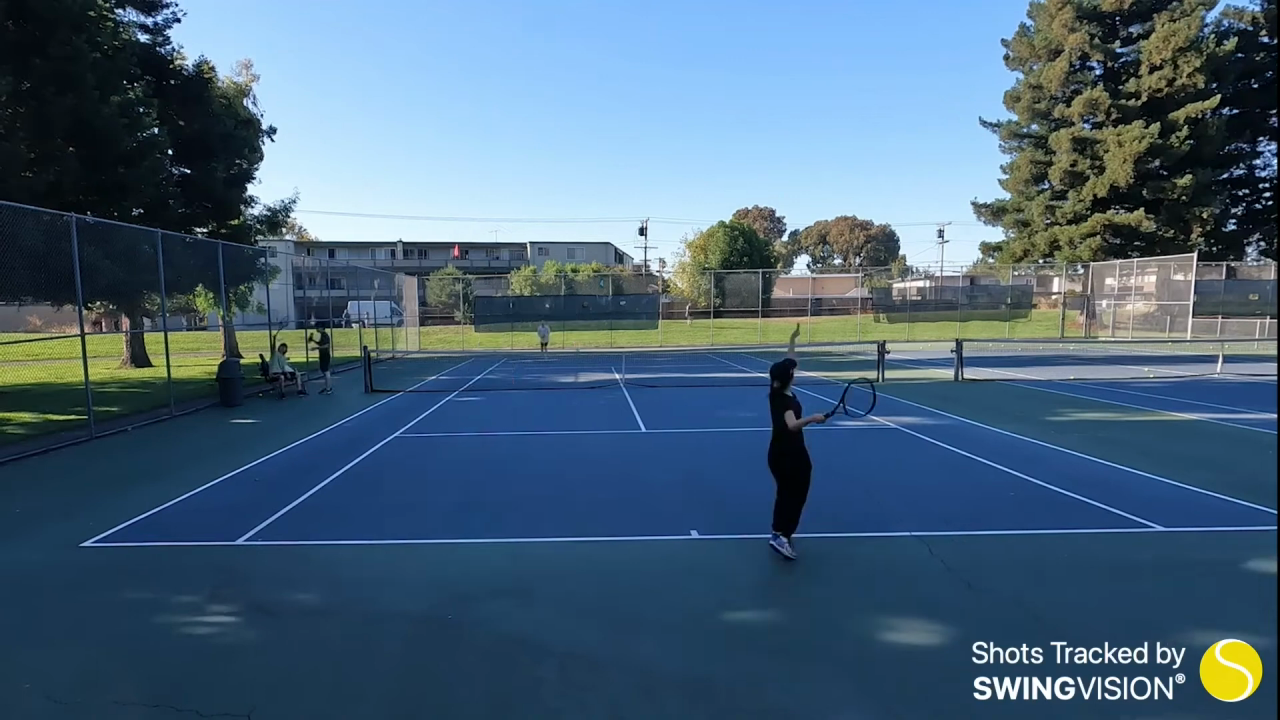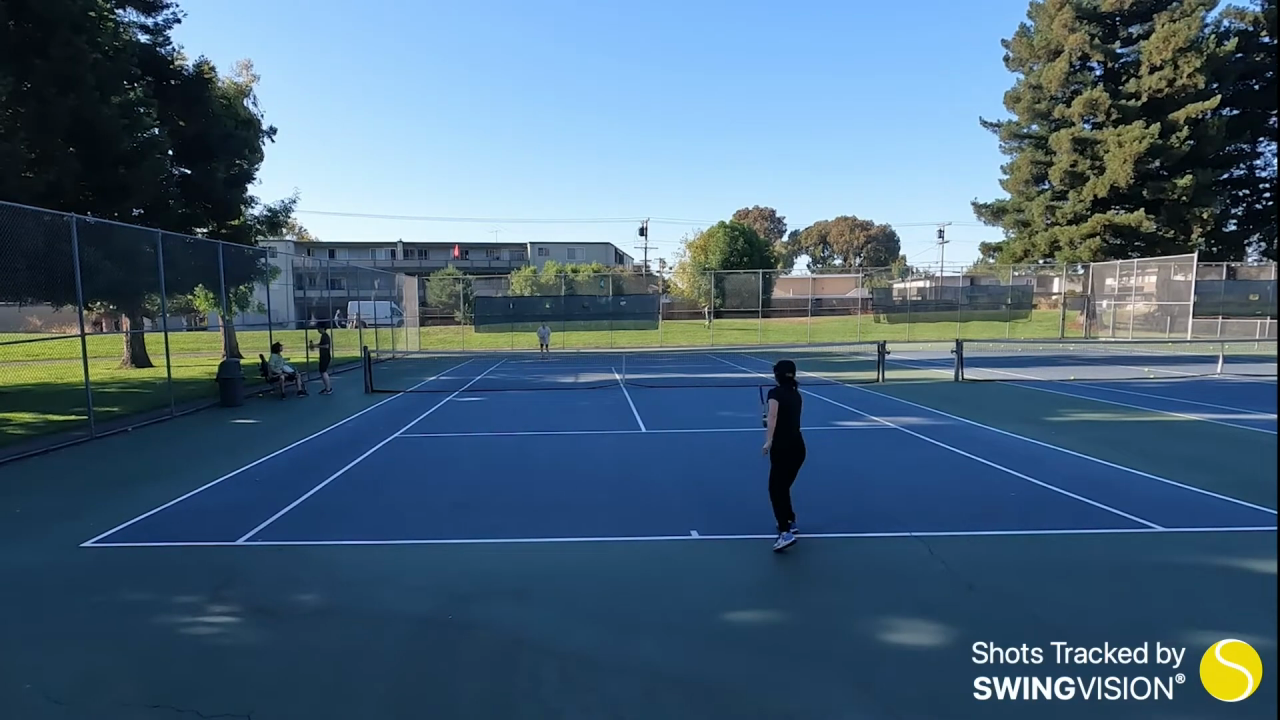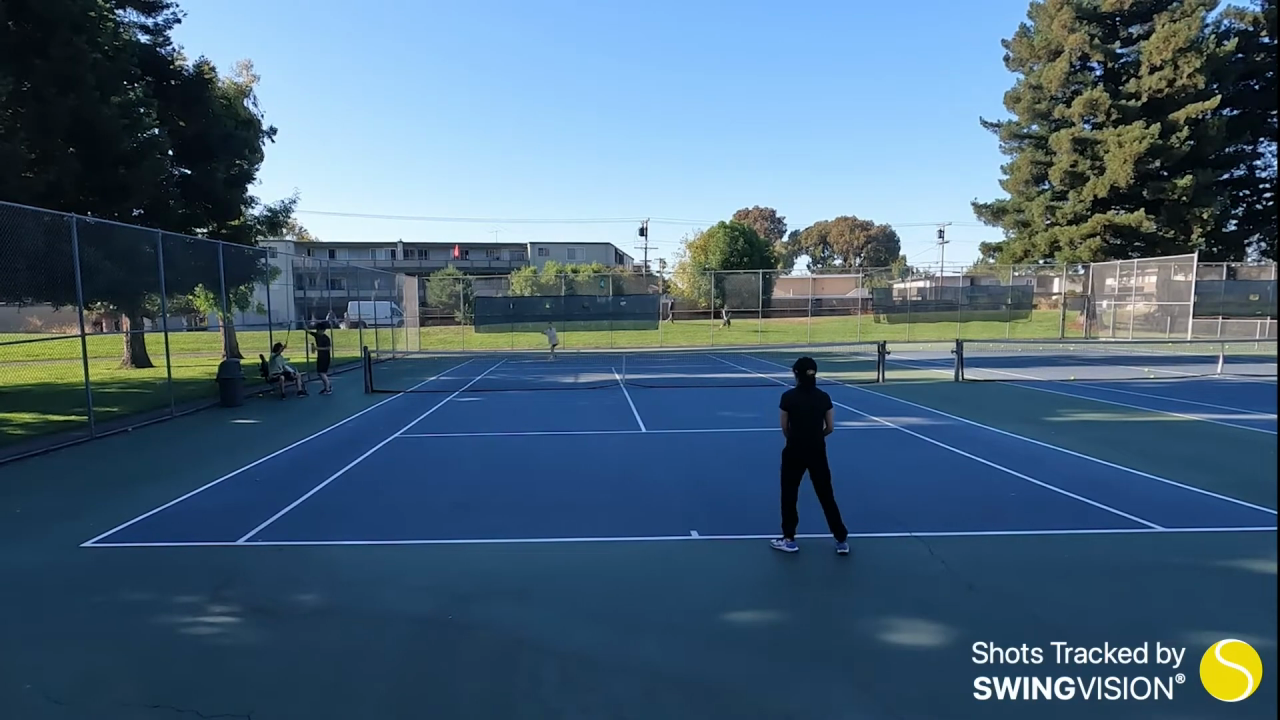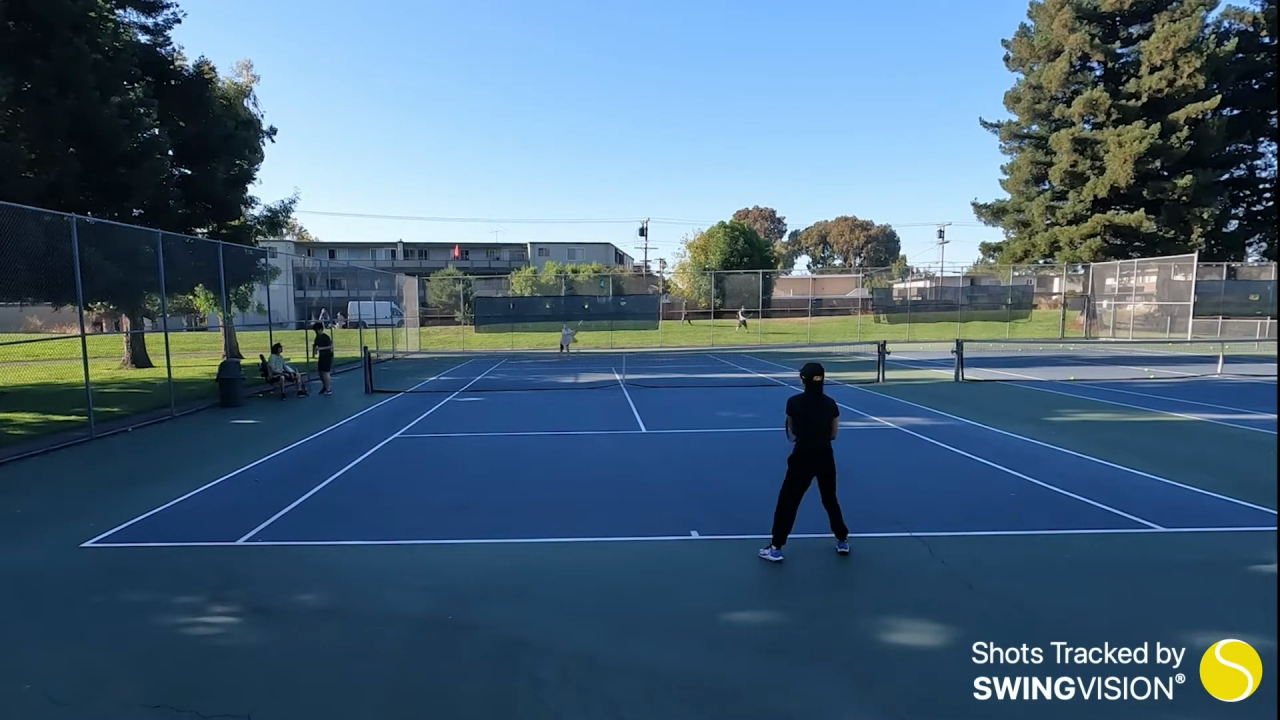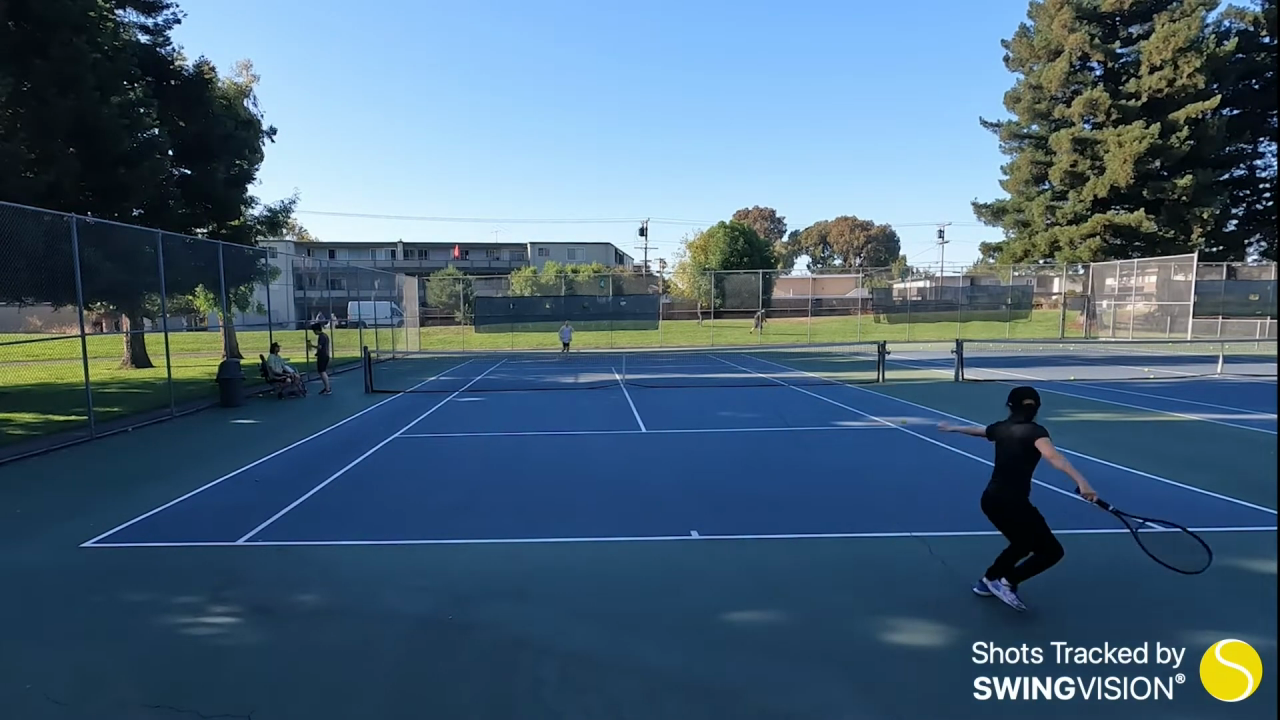
dt=1s
person 1, frame 1
left shoulder: (776, 393)
right shoulder: (786, 401)
left elbow: (788, 361)
right elbow: (793, 425)
left wrist: (792, 340)
right wrist: (811, 418)
left hip: (776, 455)
right hip: (793, 456)
left knee: (784, 495)
right knee: (796, 497)
left ankle: (777, 533)
right ankle: (783, 537)
person 1, frame 2
left shoulder: (775, 393)
right shoulder: (796, 395)
left elbow: (774, 416)
left wrist: (769, 440)
left hip: (783, 447)
right hip: (798, 447)
left knee: (776, 490)
right knee: (782, 487)
left ankle: (786, 532)
right ankle: (789, 523)
person 1, frame 3
left shoulder: (788, 397)
right shoulder: (824, 397)
left elbow: (784, 428)
right elbow: (830, 428)
left hip: (795, 450)
right hip: (818, 451)
left knee: (789, 494)
right knee: (826, 495)
left ankle: (788, 539)
right ankle: (841, 540)
person 1, frame 4
left shoulder: (794, 402)
right shoulder: (830, 404)
right elbow: (833, 435)
left hip: (802, 458)
right hip: (825, 457)
left knee: (787, 501)
right knee: (830, 500)
left ankle: (775, 548)
right ankle: (842, 541)
person 1, frame 5
left shoulder: (1000, 428)
right shoulder: (1034, 431)
left elbow: (975, 430)
right elbow: (1055, 457)
left wrist: (954, 428)
right wrist: (1081, 481)
left hip: (992, 498)
right hip: (1012, 501)
left knee: (1023, 545)
right knee: (1051, 552)
left ankle: (990, 581)
right ankle: (1005, 581)
